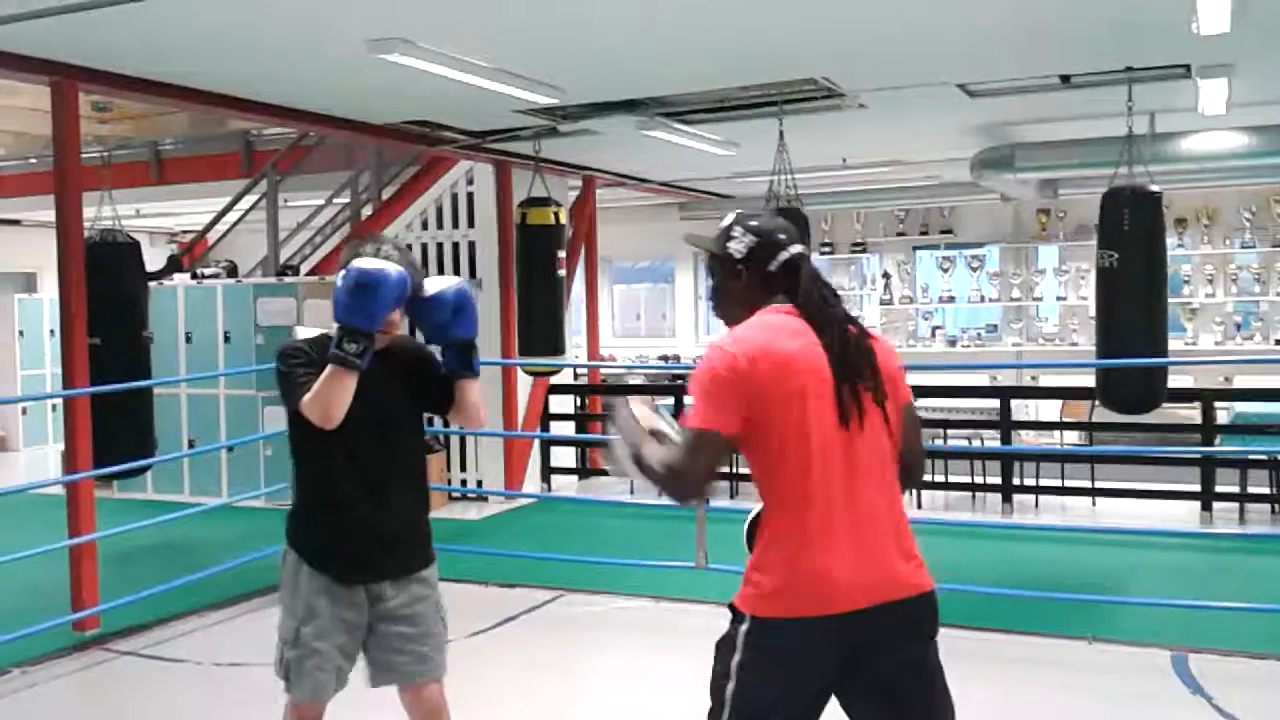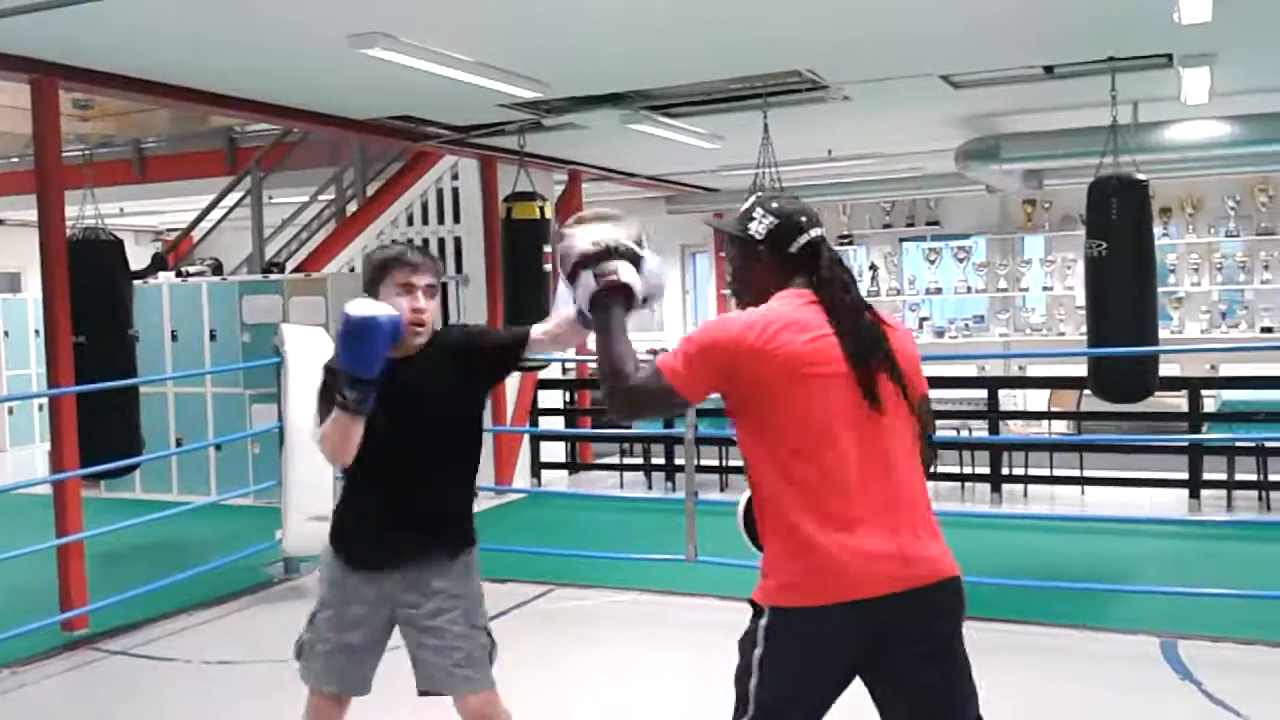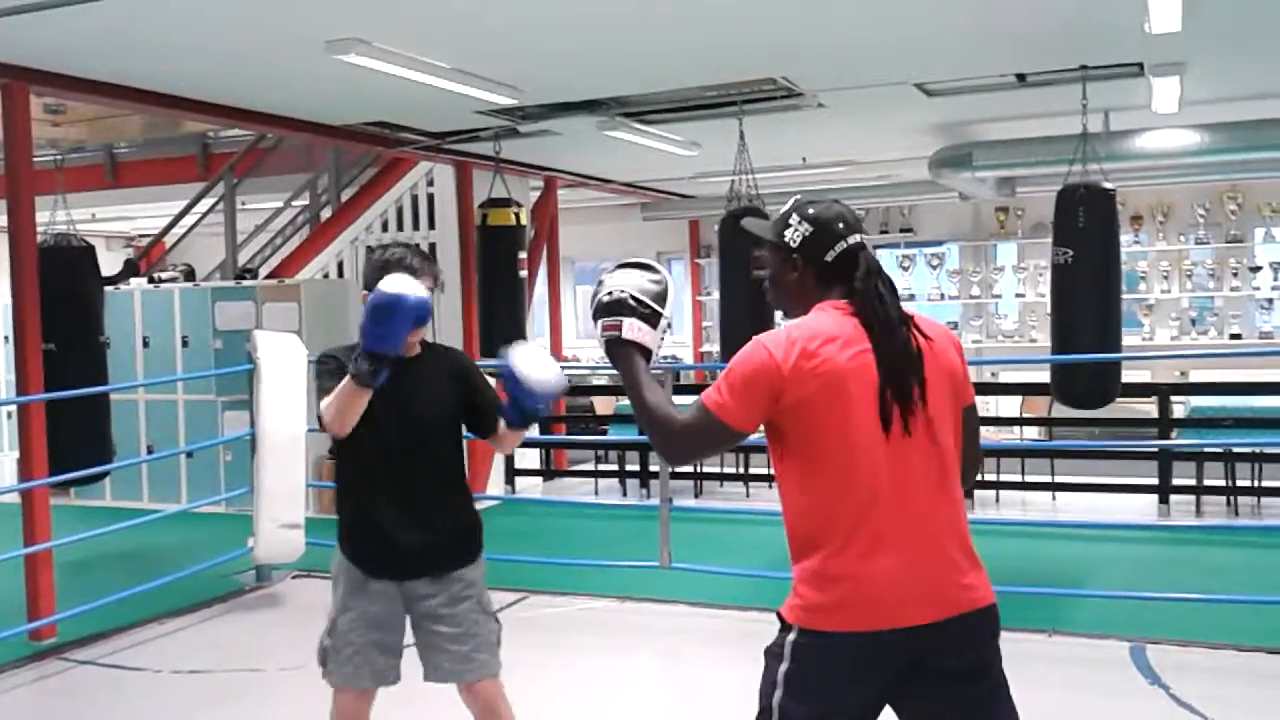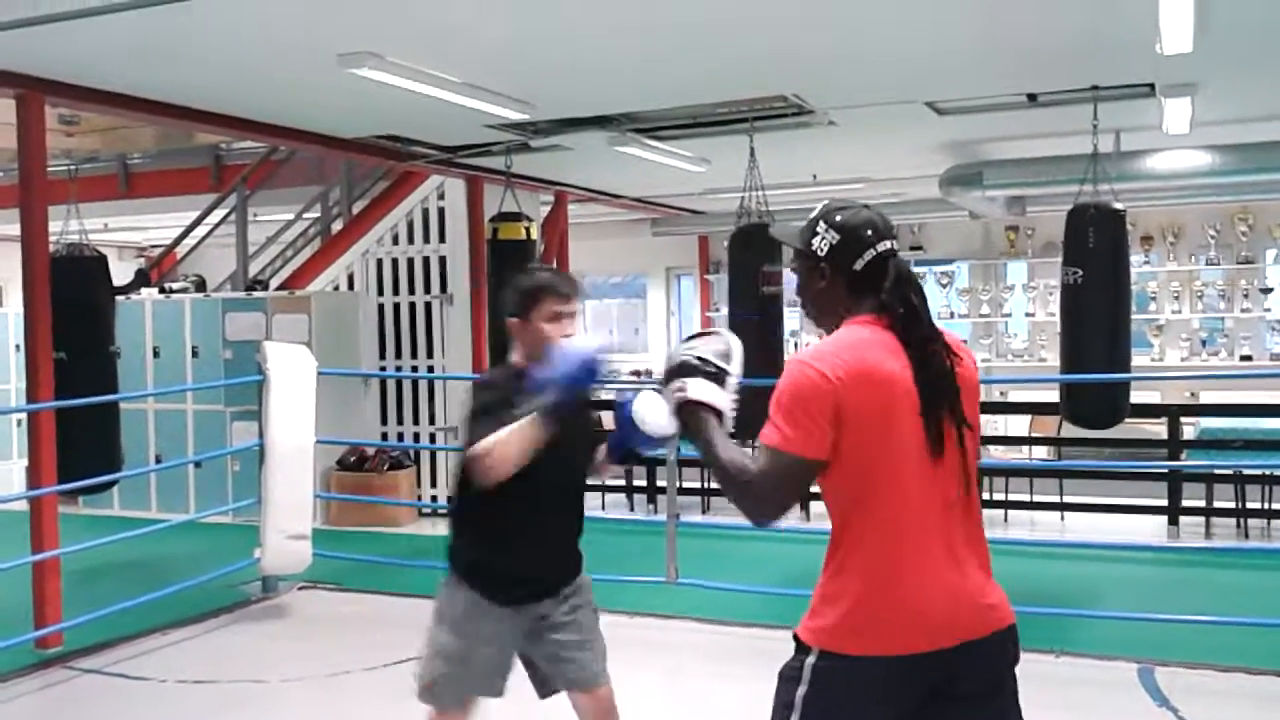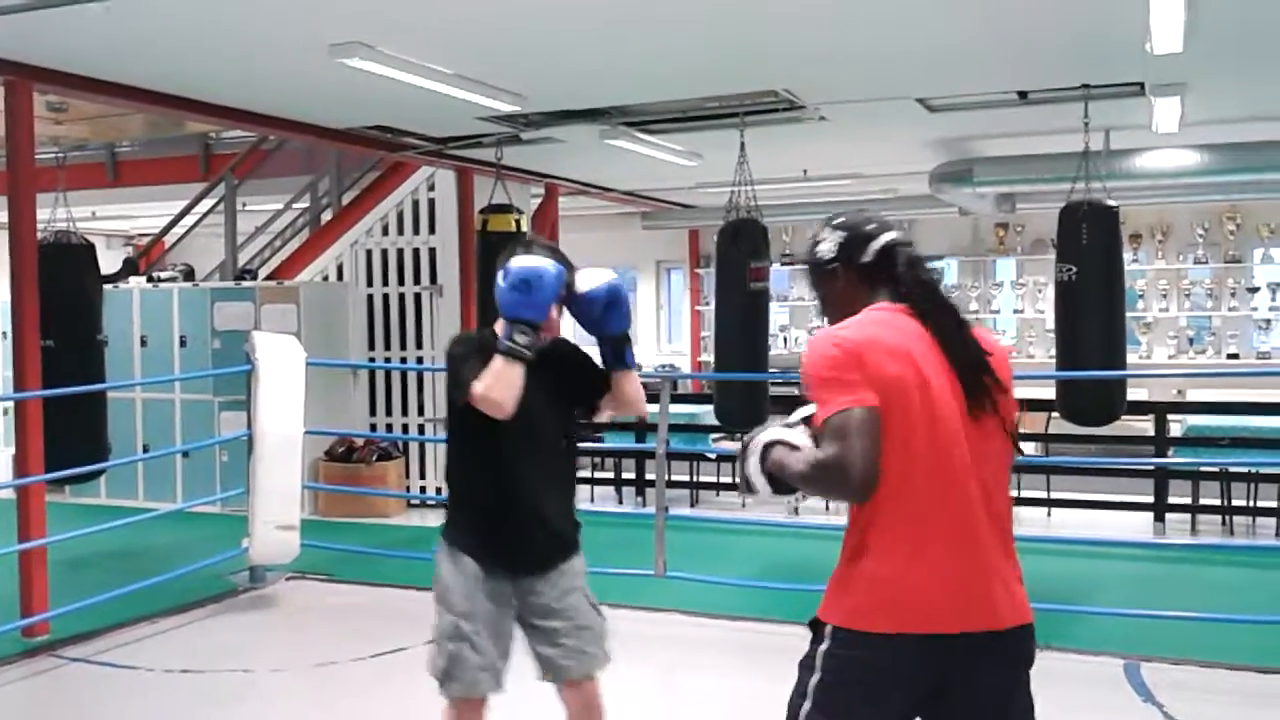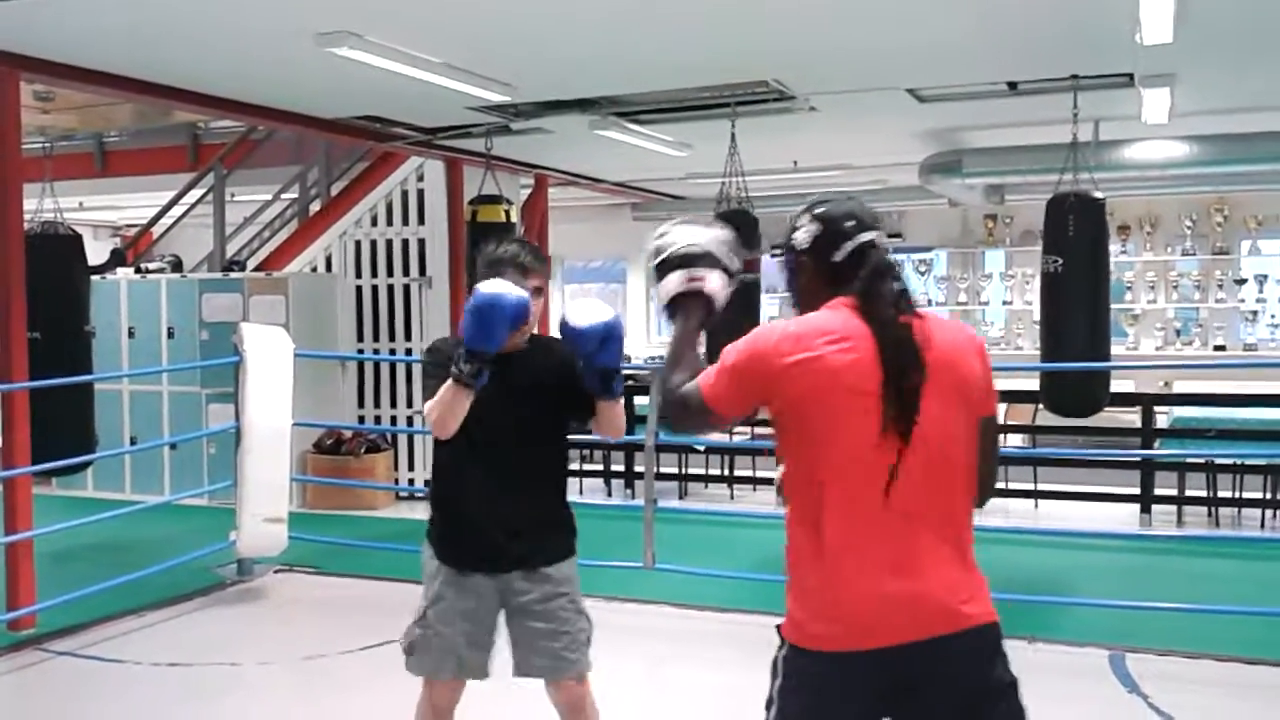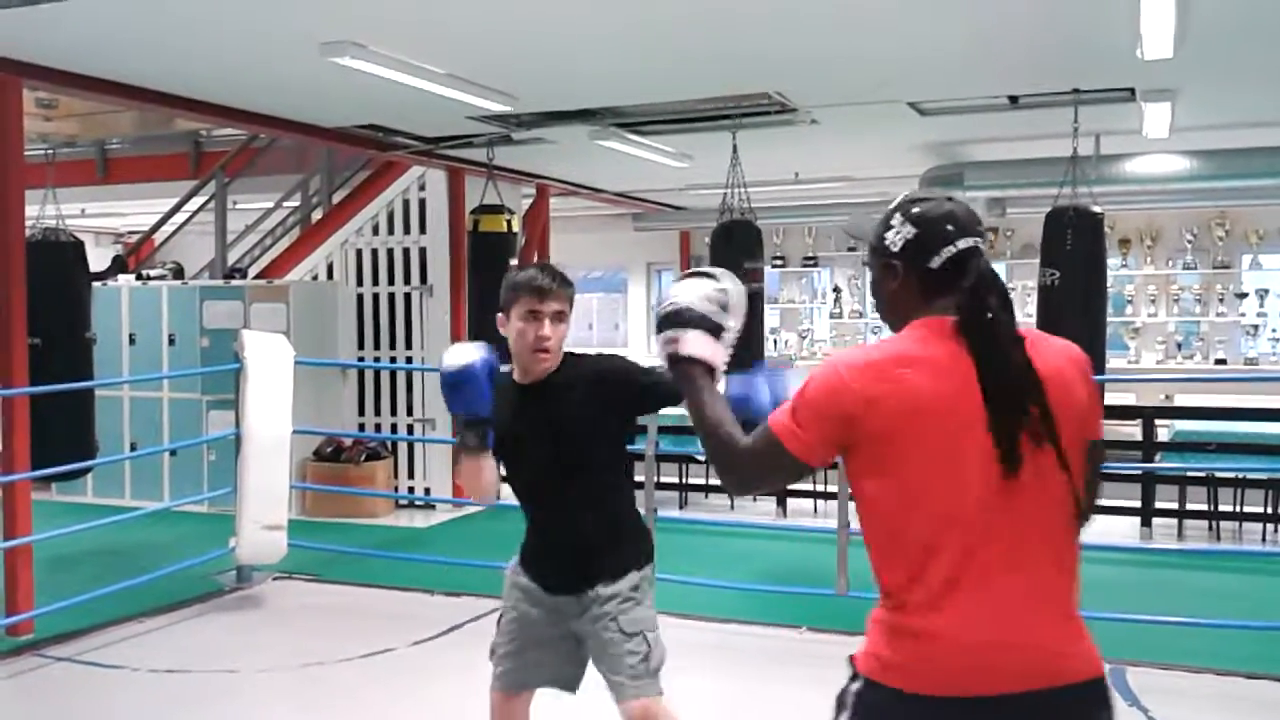
dt=0.7s
person 1, frame 1
left shoulder: (734, 356)
right shoulder: (871, 346)
left elbow: (683, 480)
right elbow: (910, 464)
left wrist: (638, 440)
left hip: (791, 606)
right hip: (900, 594)
person 1, frame 2
left shoulder: (744, 337)
right shoulder: (890, 333)
left elbow: (627, 396)
left wrist: (608, 301)
left hip: (816, 596)
right hip: (921, 584)
person 1, frame 3
left shoulder: (779, 355)
right shoulder: (940, 342)
left elbow: (677, 443)
right elbow: (965, 464)
left wrist: (628, 350)
left hip: (841, 620)
right hip: (957, 608)
person 1, frame 4
left shoulder: (819, 370)
right shoulder: (952, 357)
left elbow: (762, 502)
left wrist: (702, 412)
left hip: (864, 642)
right hip: (977, 627)
person 1, frame 5
left shoulder: (840, 346)
right shoulder: (986, 350)
left elbow: (851, 475)
left wrist: (775, 456)
left hip: (878, 624)
right hip: (994, 620)
person 1, frame 6
left shoulder: (777, 350)
right shoulder: (963, 346)
left elbow: (676, 411)
right elbow: (980, 487)
left wrist: (689, 307)
left hip: (834, 636)
right hip: (957, 626)
person 1, frame 7
left shoulder: (856, 382)
right shoulder: (1068, 366)
left elbow: (740, 469)
right elbow: (1080, 506)
left wrist: (692, 367)
right hip: (1056, 674)
person 2, frame 1
left shoulder: (411, 358)
right shoulder: (301, 356)
left elbow: (473, 418)
right elbow: (325, 415)
left wrist: (460, 347)
right wrist: (354, 338)
left hip: (404, 559)
right hip: (324, 560)
person 2, frame 2
left shoulder: (462, 350)
right shoulder: (343, 370)
left elbow: (545, 340)
right elbow: (338, 454)
right wrist: (356, 383)
left hip: (440, 561)
right hip: (357, 561)
person 2, frame 3
left shoulder: (451, 367)
right shoulder: (339, 364)
left elbow: (501, 438)
right elbow: (336, 423)
left wrist: (524, 409)
right wrist: (373, 357)
left hip: (449, 560)
right hip: (368, 562)
person 2, frame 4
left shoulder: (573, 394)
right shoulder: (496, 389)
left elbow: (589, 459)
right elbow: (491, 468)
right wrist: (544, 402)
left hip: (556, 579)
right hip: (484, 583)
person 2, frame 5
left shoulder: (563, 358)
right shoulder: (469, 350)
left elbow: (631, 407)
right elbow: (497, 403)
left wrist: (614, 338)
right wrist: (521, 328)
left hip: (552, 555)
right hip: (477, 556)
person 2, frame 6
left shoulder: (557, 359)
right shoulder: (447, 356)
left elbow: (612, 427)
right elbow: (441, 425)
left wrist: (607, 372)
right wrist: (474, 357)
left hip: (544, 558)
right hip: (461, 557)
person 2, frame 7
left shoulder: (601, 377)
right shoulder: (493, 398)
left elbow: (682, 390)
right elbow: (482, 490)
right wrist: (472, 424)
left hip: (613, 575)
right hip: (540, 576)
